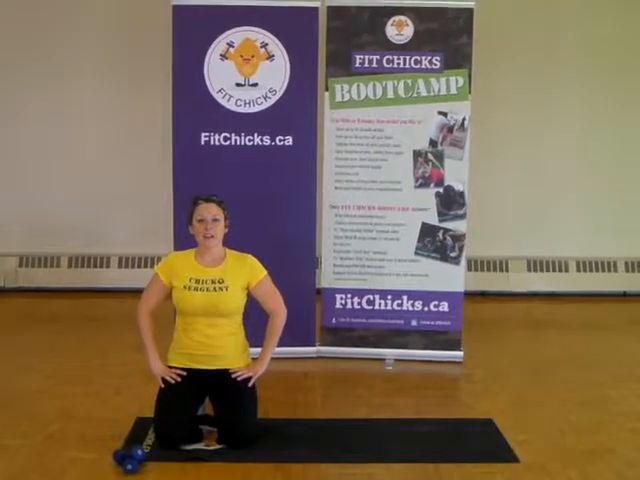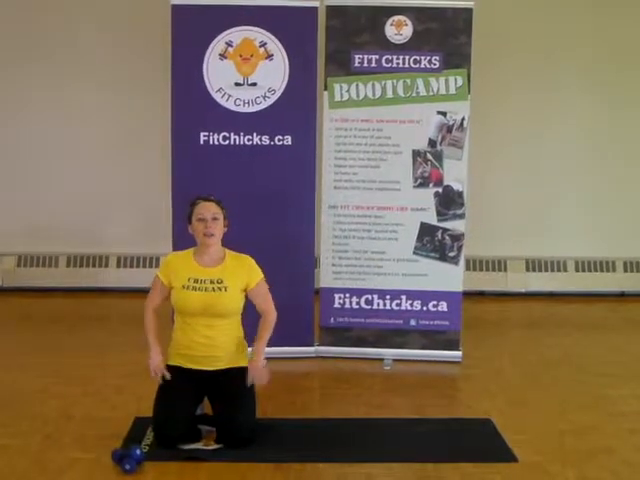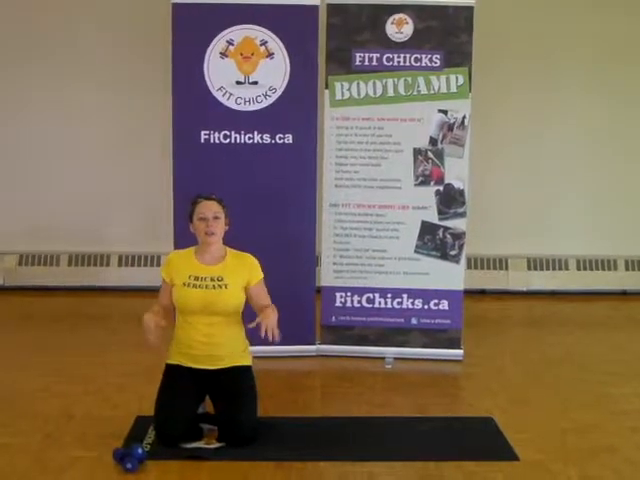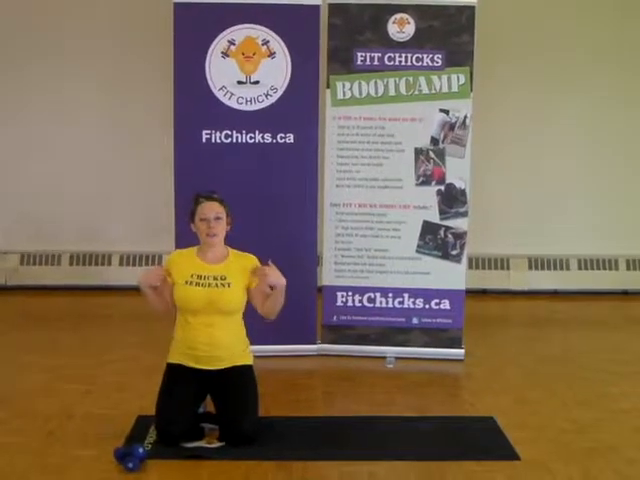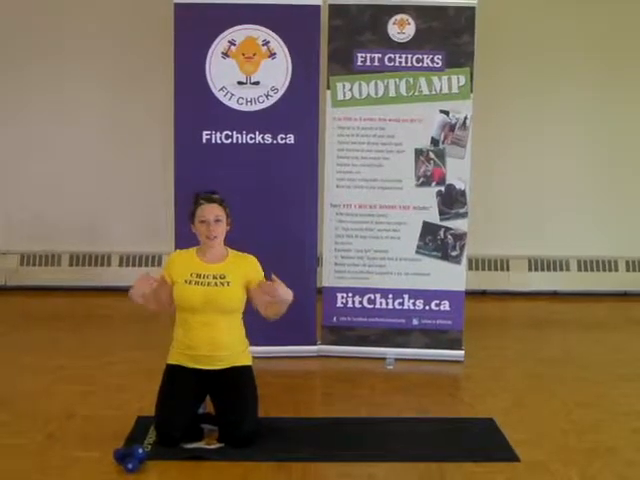
dt=0.3s
person 1, frame 1
left shoulder: (246, 264)
right shoulder: (173, 263)
left elbow: (278, 311)
right elbow: (144, 309)
left wrist: (263, 361)
right wrist: (154, 359)
left hip: (232, 365)
right hip: (183, 364)
left knee: (241, 437)
right knee: (168, 436)
left ankle: (220, 410)
right ankle: (193, 412)
person 1, frame 2
left shoulder: (245, 265)
right shoulder: (173, 263)
left elbow: (268, 312)
right elbow: (151, 307)
left wrist: (259, 352)
right wrist: (154, 350)
left hip: (231, 365)
right hip: (182, 364)
left knee: (240, 436)
right knee: (167, 435)
left ankle: (218, 406)
right ankle: (193, 408)
person 1, frame 3
left shoulder: (246, 263)
right shoulder: (175, 261)
left elbow: (264, 307)
right elbow: (166, 308)
left wrist: (269, 314)
right wrist: (152, 317)
left hip: (232, 362)
right hip: (184, 361)
left knee: (241, 434)
right knee: (168, 434)
left ankle: (218, 413)
right ankle: (195, 407)
person 1, frame 4
left shoulder: (247, 263)
right shoulder: (177, 261)
left elbow: (268, 312)
right elbow: (167, 308)
left wrist: (279, 285)
right wrist: (146, 286)
left hip: (233, 362)
right hip: (185, 361)
left knee: (242, 434)
right knee: (169, 433)
left ankle: (219, 417)
right ankle: (196, 412)
person 1, frame 5
left shoulder: (246, 264)
right shoulder: (177, 261)
left elbow: (268, 311)
right elbow: (162, 305)
left wrist: (284, 298)
right wrist: (139, 295)
left hip: (232, 363)
right hip: (184, 362)
left knee: (242, 436)
right knee: (168, 434)
left ankle: (218, 414)
right ankle: (194, 411)
